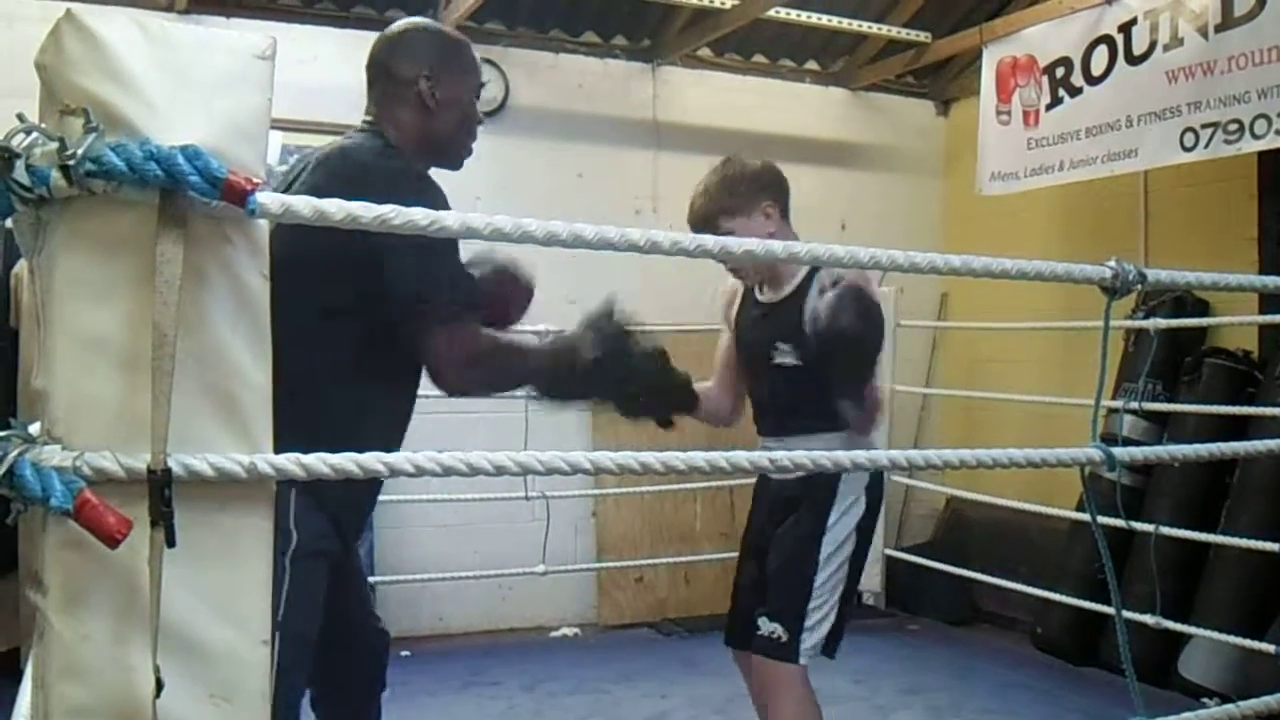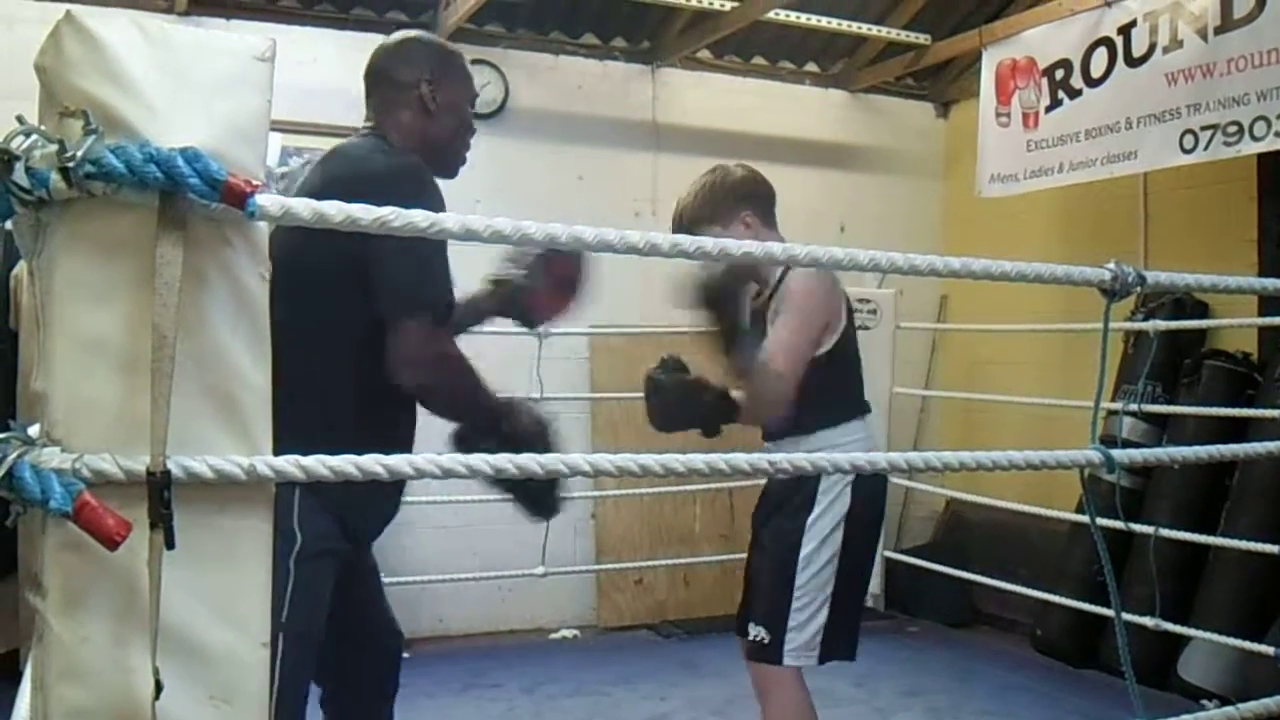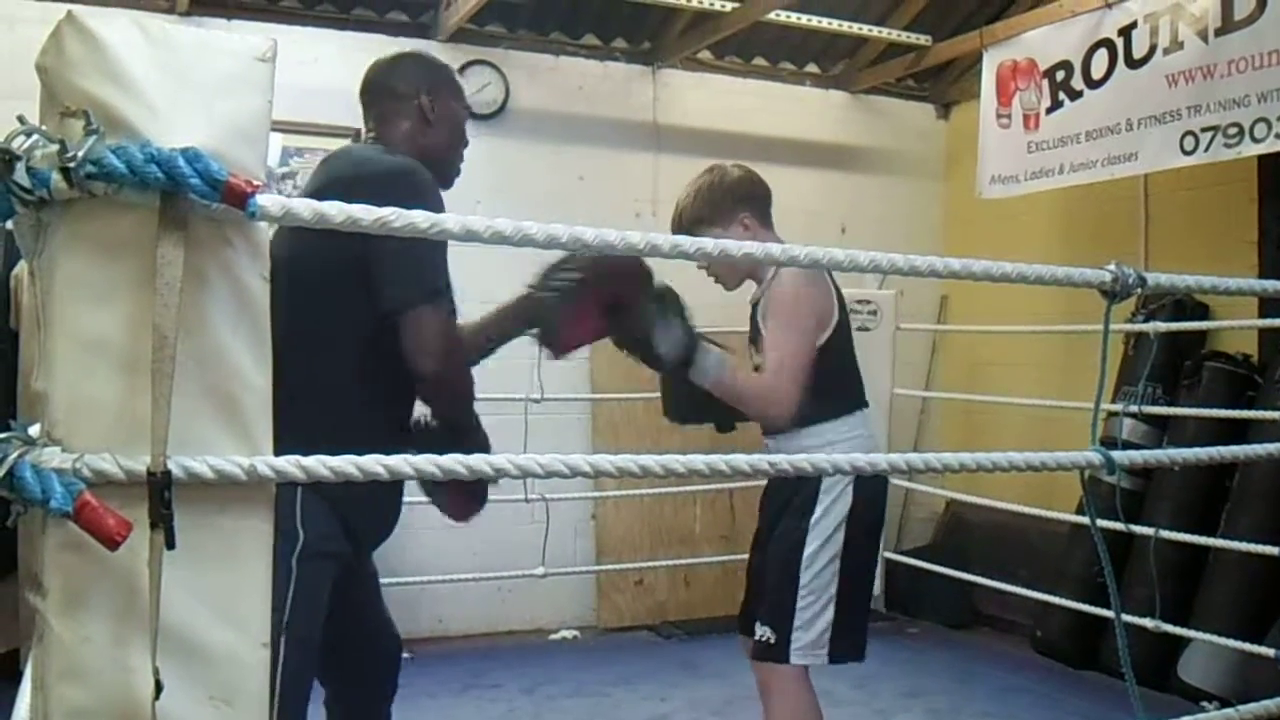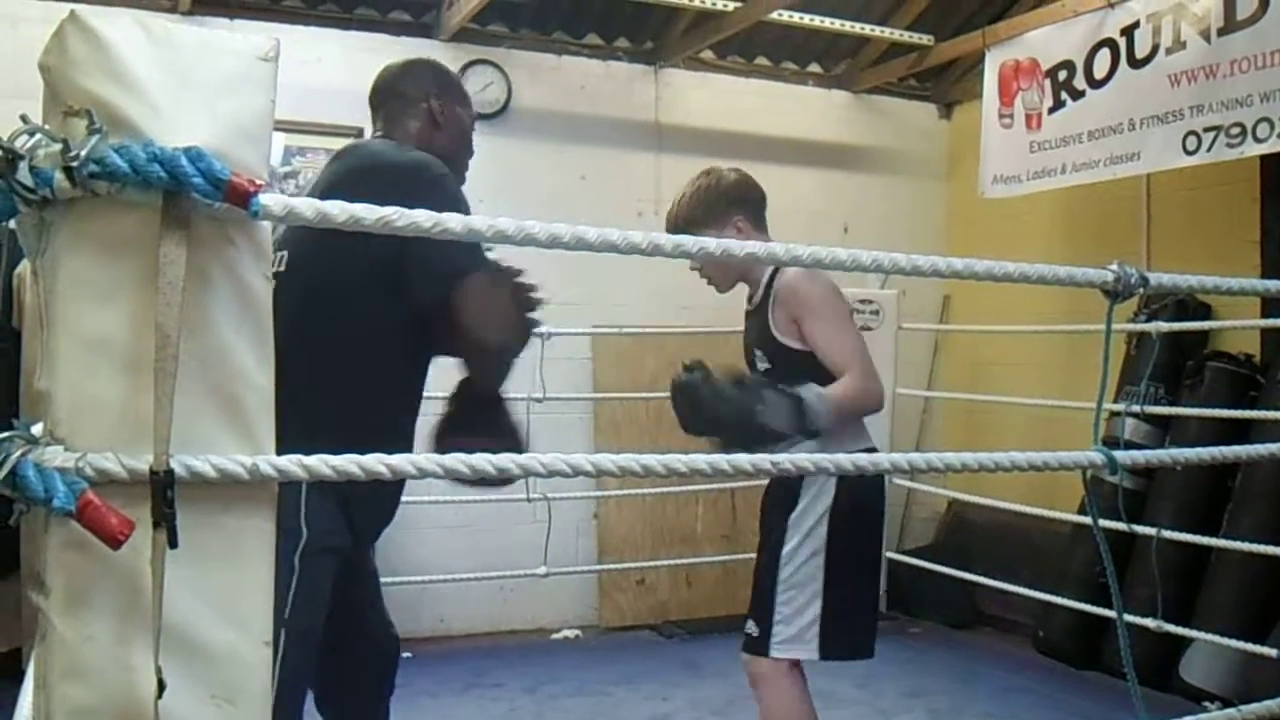
dt=0.1s
person 1, frame 1
left shoulder: (325, 172)
right shoulder: (395, 187)
right elbow: (460, 360)
left wrist: (472, 302)
right wrist: (580, 354)
left hip: (310, 482)
right hip: (287, 487)
left knee: (358, 658)
person 1, frame 2
left shoulder: (343, 175)
right shoulder: (399, 187)
right elbow: (417, 360)
left wrist: (490, 302)
right wrist: (508, 425)
left hip: (317, 489)
right hip: (299, 488)
left knee: (368, 660)
person 1, frame 3
left shoulder: (351, 183)
right shoulder: (394, 182)
left elbow: (410, 344)
right elbow: (431, 355)
left wrist: (526, 307)
right wrist: (463, 431)
left hip: (314, 485)
right hip: (291, 488)
left knee: (367, 663)
person 1, frame 4
left shoulder: (355, 178)
right shoulder: (410, 176)
right elbow: (492, 324)
left wrist: (476, 321)
right wrist: (481, 394)
left hip: (311, 482)
right hip: (298, 481)
left knee: (364, 662)
person 2, frame 1
left shoulder: (840, 288)
right shoulder: (740, 294)
left elbow: (858, 421)
right elbow: (726, 404)
left wrist: (847, 380)
left hip: (837, 482)
right hip: (781, 482)
left knee: (781, 657)
right knee: (752, 648)
person 2, frame 2
left shoulder: (809, 283)
right shoulder: (733, 294)
left elbow: (773, 404)
left wrist: (737, 330)
right wrist: (709, 404)
left hip: (832, 482)
right hip: (791, 482)
left knee: (773, 660)
right knee: (762, 650)
person 2, frame 3
left shoulder: (796, 280)
right shoulder: (769, 291)
left elbow: (779, 400)
left wrist: (683, 349)
right wrist: (705, 401)
left hip: (834, 479)
right hip: (805, 478)
left knee: (778, 658)
right knee: (769, 649)
person 2, frame 4
left shoulder: (797, 283)
right shoulder: (762, 296)
left elbow: (865, 388)
left wrist: (793, 410)
right wrist: (724, 410)
left hip: (831, 478)
right hip: (811, 479)
left knee: (770, 660)
right knee: (778, 651)
